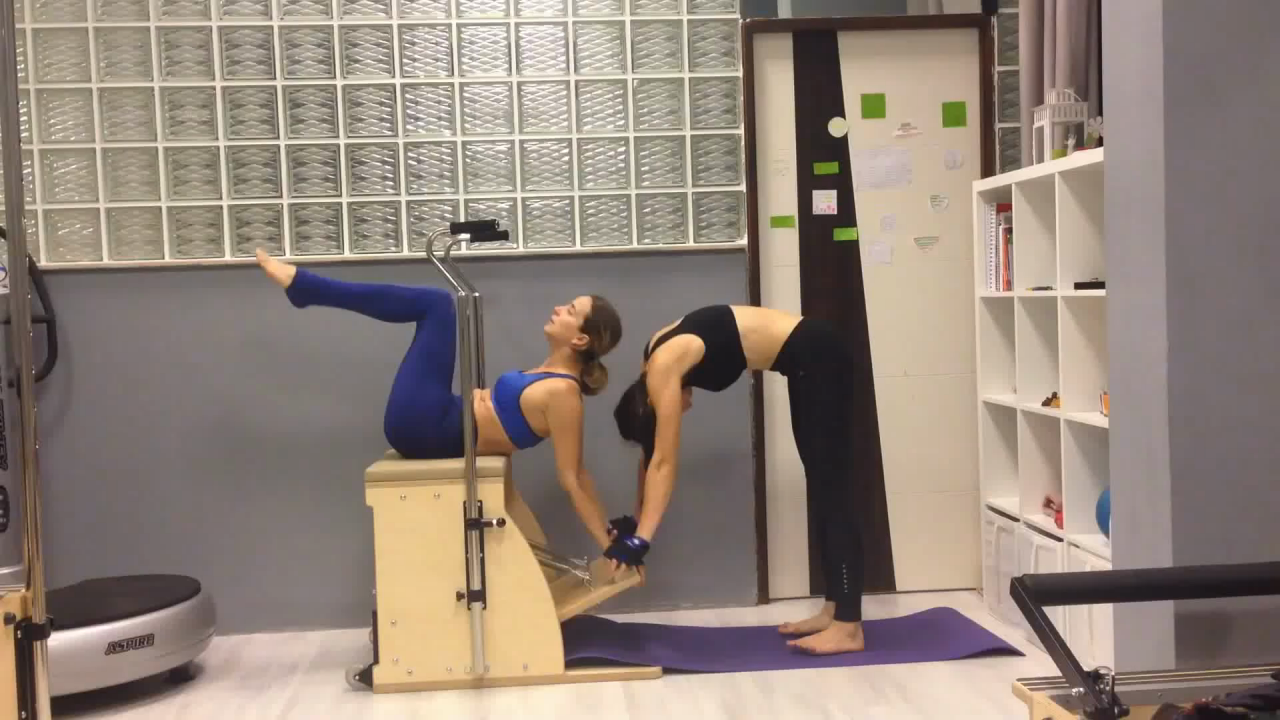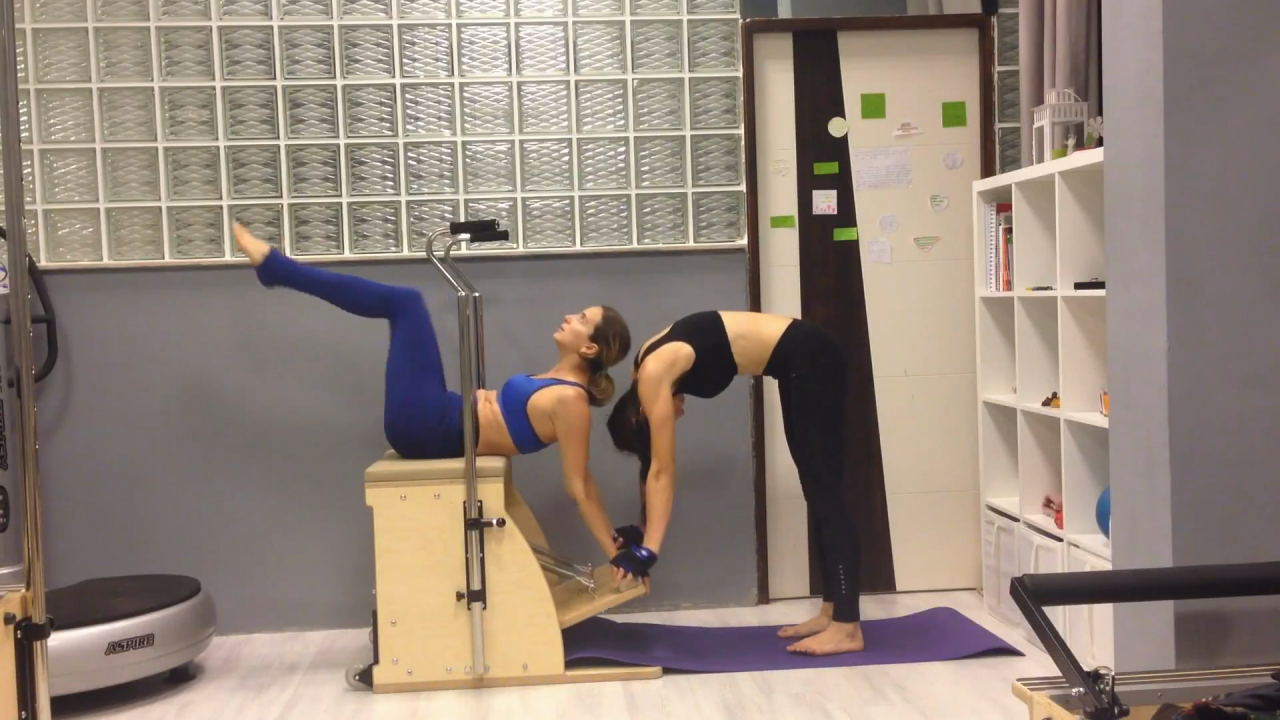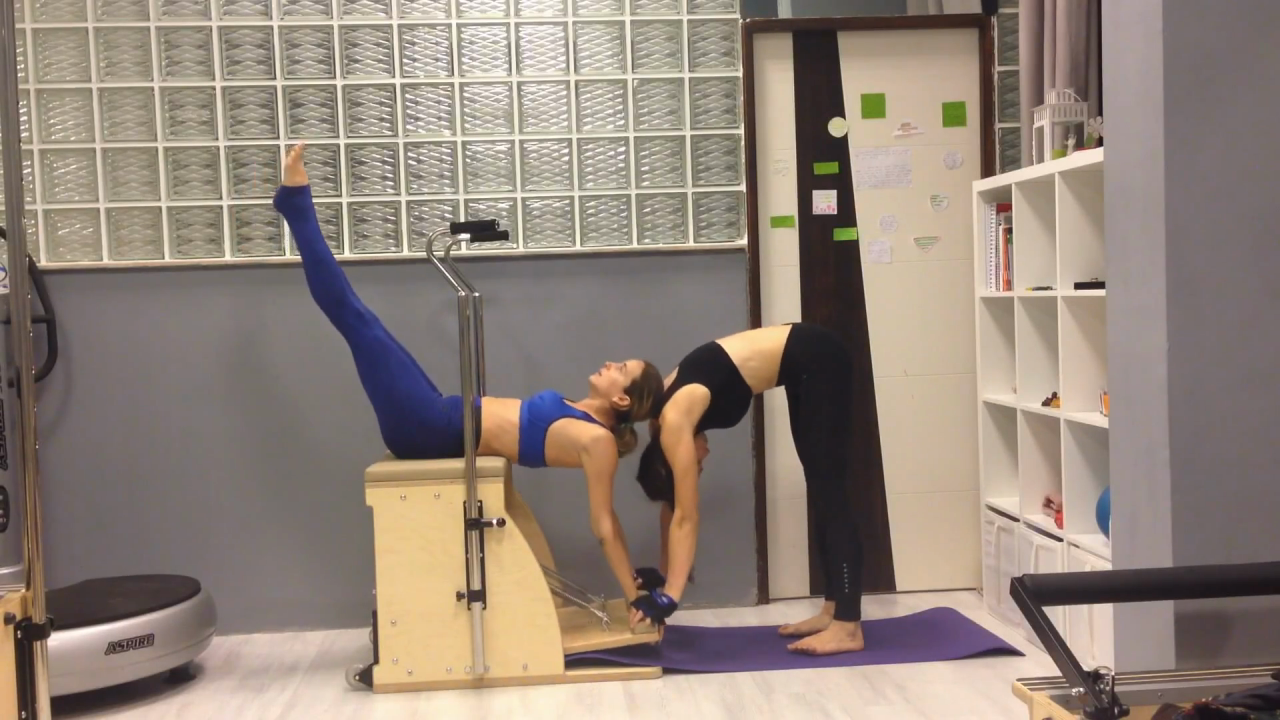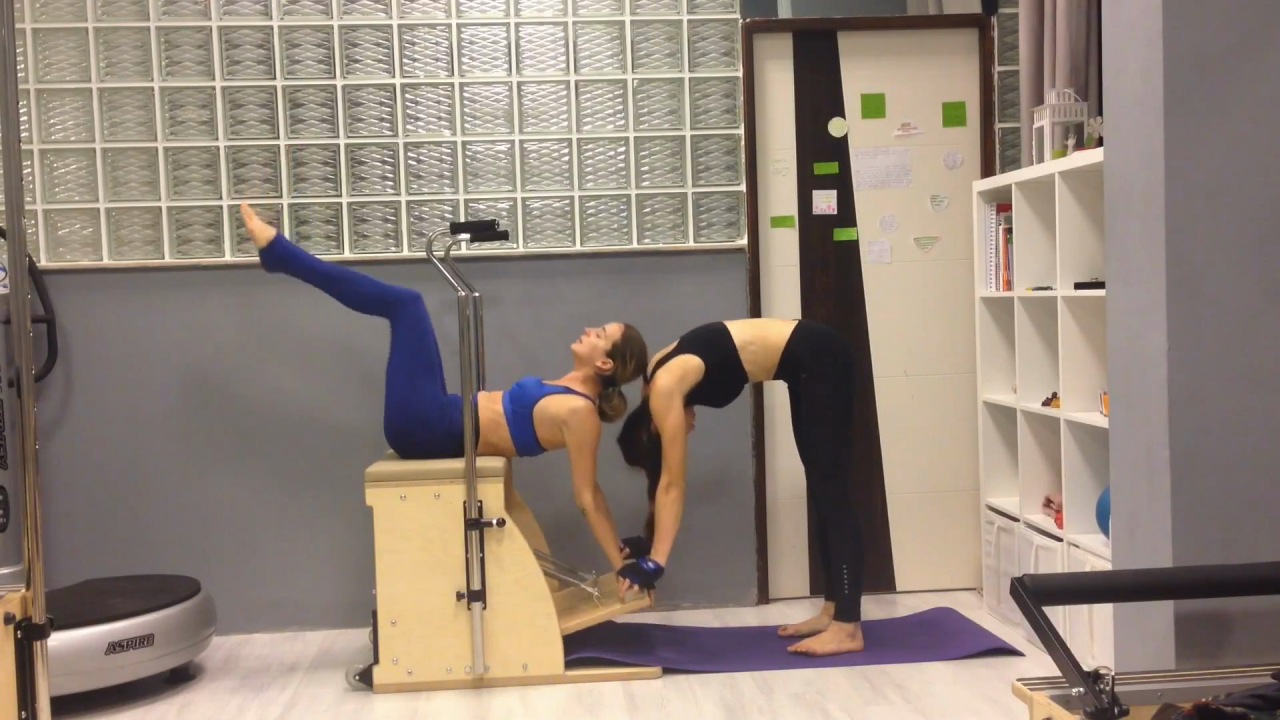
dt=0.7s
person 1, frame 1
left shoulder: (562, 394)
right shoulder: (552, 374)
left elbow: (574, 478)
left wrist: (608, 544)
left hip: (424, 430)
right hip: (436, 425)
left knee: (436, 304)
right knee: (435, 304)
left ankle: (301, 284)
right ankle: (303, 285)
person 1, frame 2
left shoulder: (571, 401)
right shoulder: (560, 383)
left elbow: (580, 487)
left wrist: (615, 554)
left hip: (427, 432)
right hip: (437, 425)
left knee: (405, 305)
right knee: (405, 303)
left ankle: (273, 264)
right ankle: (274, 265)
person 1, frame 3
left shoulder: (597, 440)
right shoulder: (583, 417)
left elbow: (605, 527)
left wrist: (637, 596)
left hip: (431, 433)
right hip: (441, 420)
left knee: (358, 323)
right knee: (359, 320)
left ankle: (298, 202)
person 1, frame 4
left shoulder: (580, 413)
right shoulder: (570, 394)
left elbow: (588, 497)
left wrist: (622, 565)
left hip: (427, 430)
right hip: (439, 422)
left knee: (407, 305)
right knee: (407, 305)
left ankle: (278, 249)
right ankle: (280, 250)
person 2, frame 1
left shoulder: (664, 366)
right shoulder: (658, 358)
left elbow: (664, 463)
right elbow: (651, 454)
left wrist: (639, 539)
right wrist: (635, 524)
left hip: (820, 358)
right hip: (808, 361)
left knee: (831, 495)
right knee: (826, 493)
left ankle: (848, 628)
right ankle: (834, 612)
person 2, frame 2
left shoulder: (653, 375)
right shoulder: (650, 365)
left elbow: (662, 471)
right elbow: (654, 466)
left wrist: (646, 550)
right wrist: (641, 532)
left hip: (812, 359)
right hip: (800, 362)
left knee: (824, 493)
right knee: (817, 492)
left ankle: (847, 628)
right ankle: (833, 613)
person 2, frame 3
left shoulder: (675, 423)
right shoulder: (665, 414)
left elbow: (685, 517)
right elbow: (672, 507)
left wrist: (668, 596)
right wrist: (663, 577)
left hip: (819, 361)
right hip: (805, 362)
left knee: (828, 492)
right knee: (821, 491)
left ankle: (848, 628)
right ankle: (834, 611)
person 2, frame 4
left shoulder: (664, 388)
right shoulder: (660, 379)
left elbow: (672, 485)
right elbow: (665, 479)
left wrist: (653, 562)
right wrist: (649, 542)
left hip: (820, 360)
right hip: (808, 363)
left knee: (830, 493)
right knee: (821, 492)
left ankle: (848, 628)
right ankle: (833, 612)
